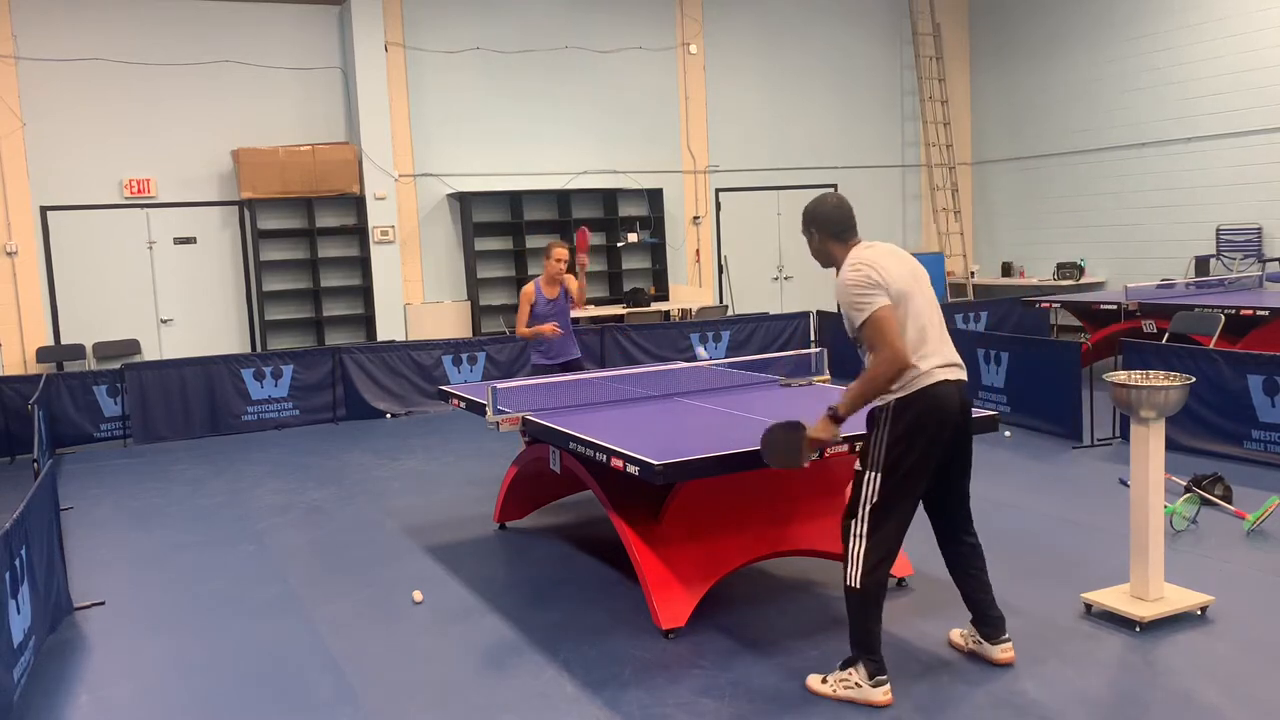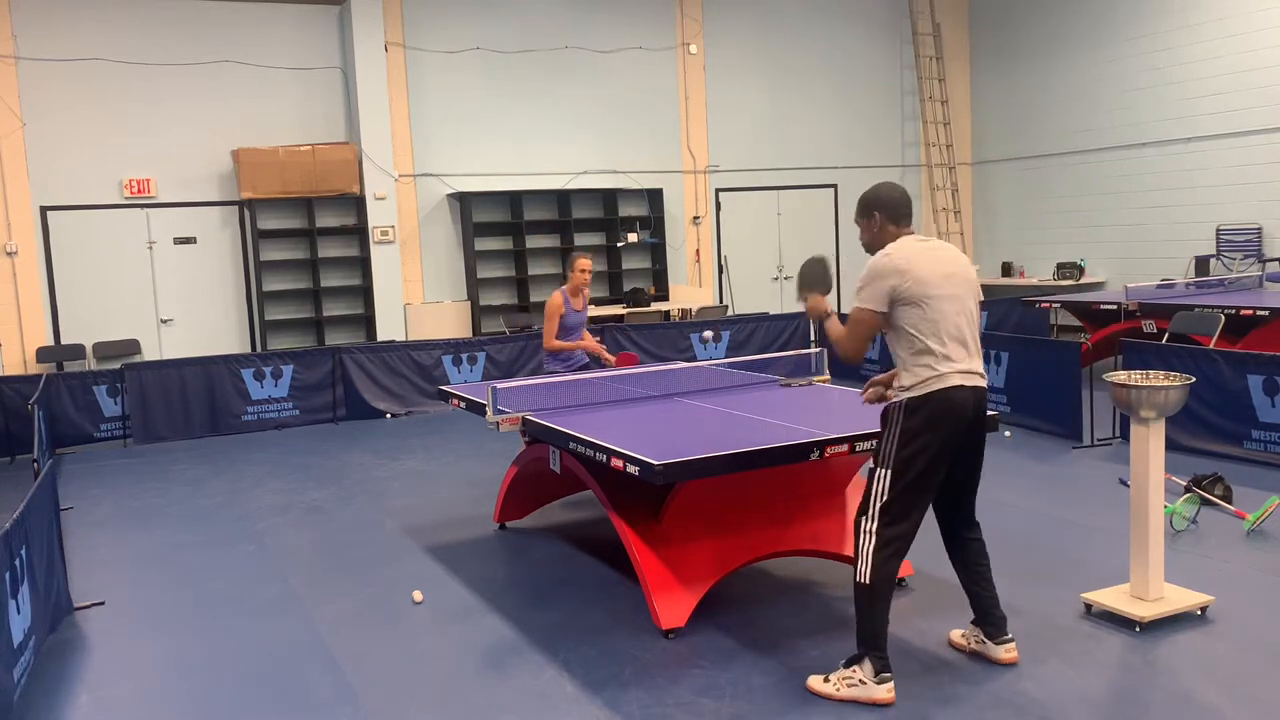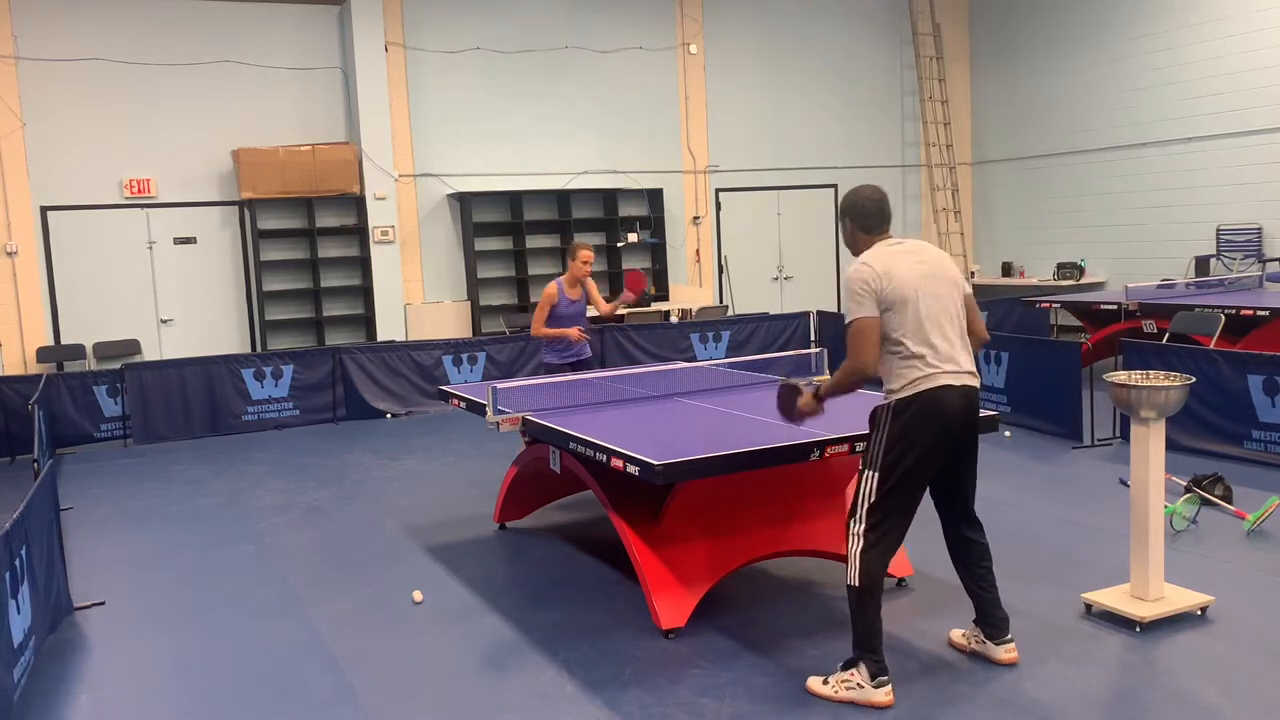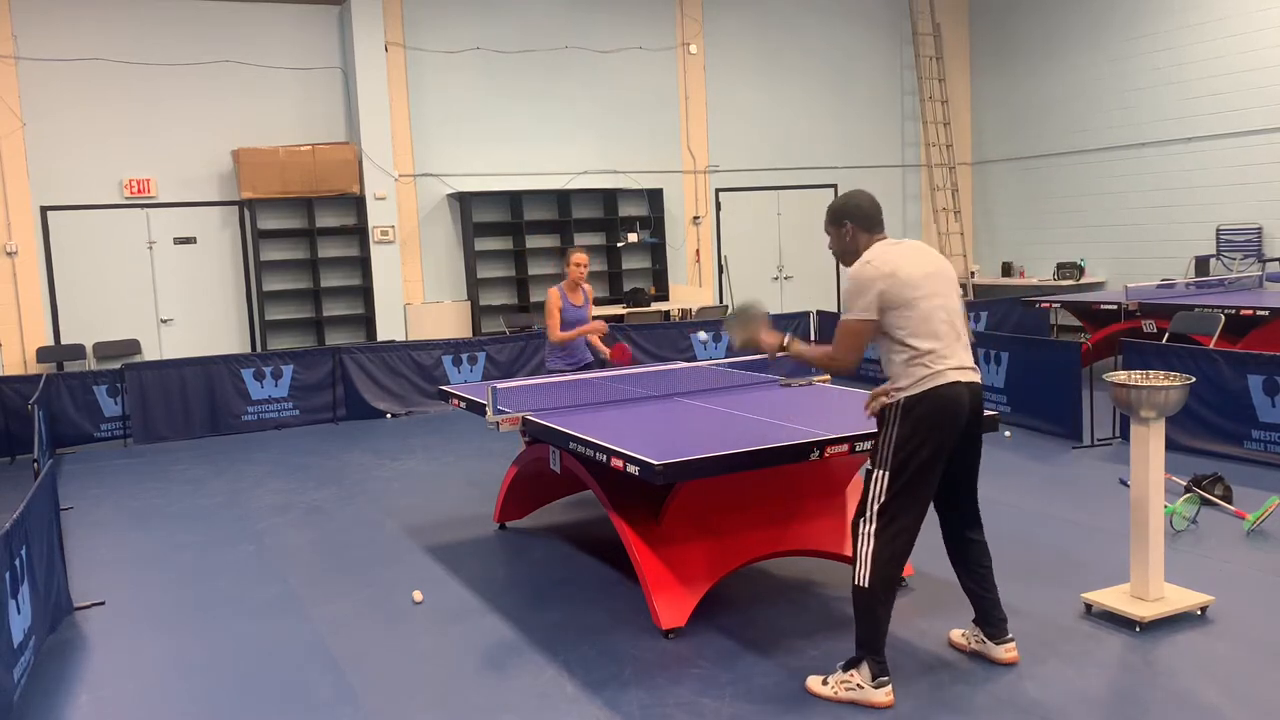
dt=0.4s
person 1, frame 1
left shoulder: (855, 277)
right shoulder: (891, 256)
left elbow: (897, 357)
left wrist: (836, 414)
left hip: (914, 404)
right hip: (953, 392)
left knee: (866, 533)
right knee: (954, 522)
left ankle: (868, 673)
right ankle: (992, 633)
person 1, frame 2
left shoulder: (886, 265)
right shoulder: (955, 256)
left elbow: (850, 348)
left wrist: (822, 314)
left hip: (926, 407)
right hip: (972, 396)
left knee: (879, 531)
right knee: (960, 522)
left ankle: (872, 671)
right ankle: (994, 634)
person 1, frame 3
left shoulder: (864, 272)
right shoulder: (939, 257)
left elbow: (865, 366)
right elbow: (978, 336)
left wrist: (819, 397)
left hip: (916, 406)
right hip: (964, 395)
left knee: (869, 532)
right knee: (963, 520)
left ankle: (869, 674)
right ankle: (995, 633)
person 1, frame 4
left shoulder: (866, 271)
right shoulder: (931, 254)
left elbow: (841, 359)
left wrist: (784, 344)
left hip: (923, 405)
right hip: (968, 392)
left knee: (878, 534)
right knee: (961, 519)
left ankle: (870, 674)
right ankle: (994, 633)
